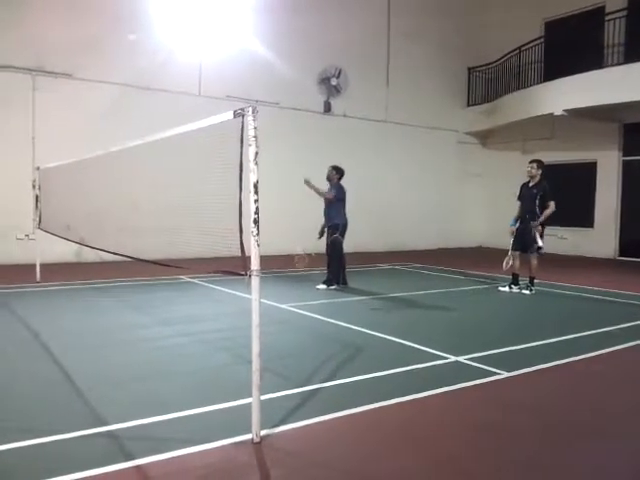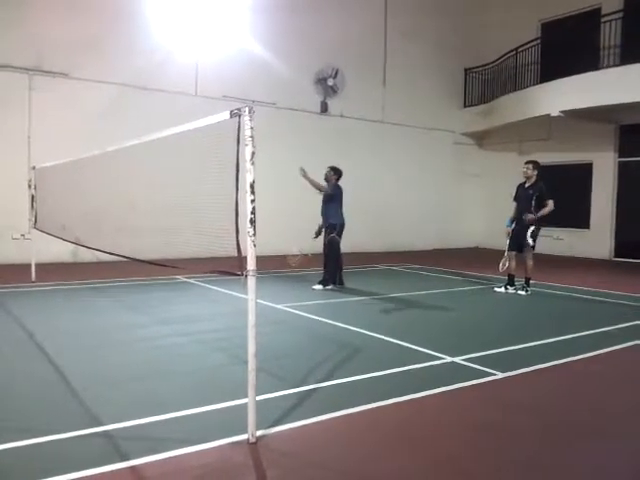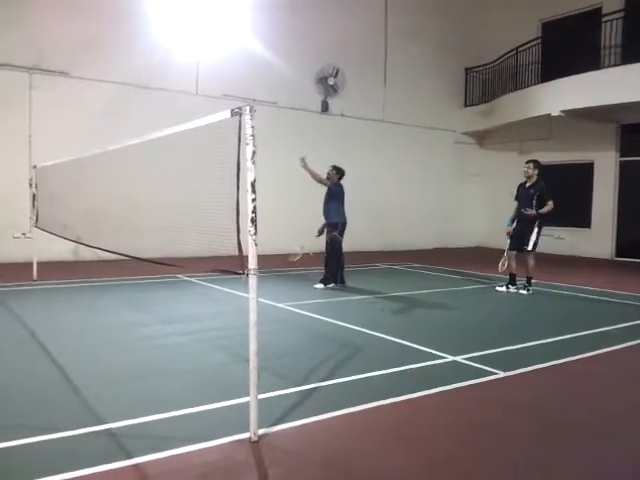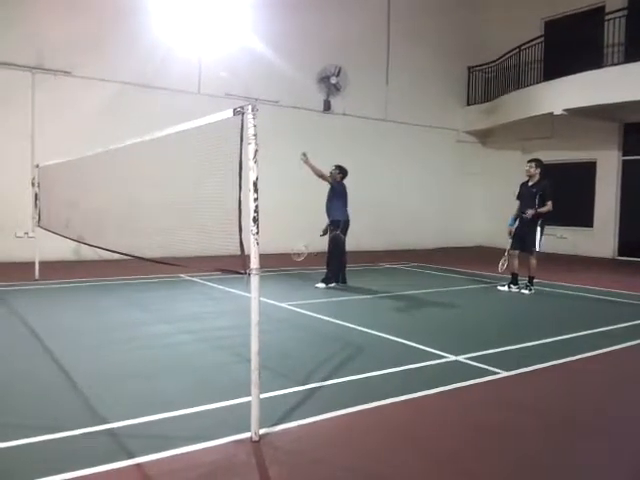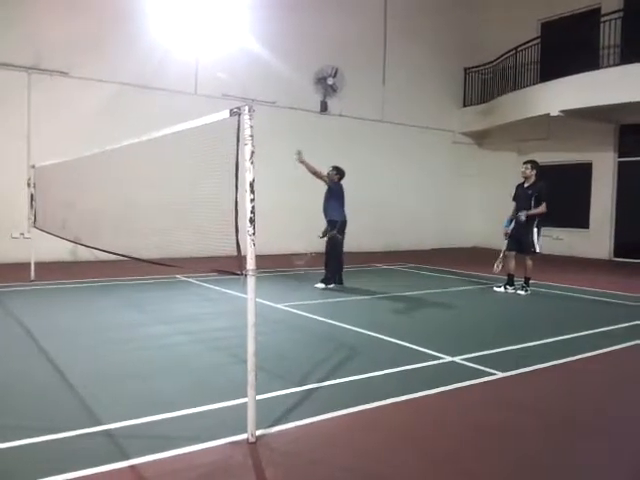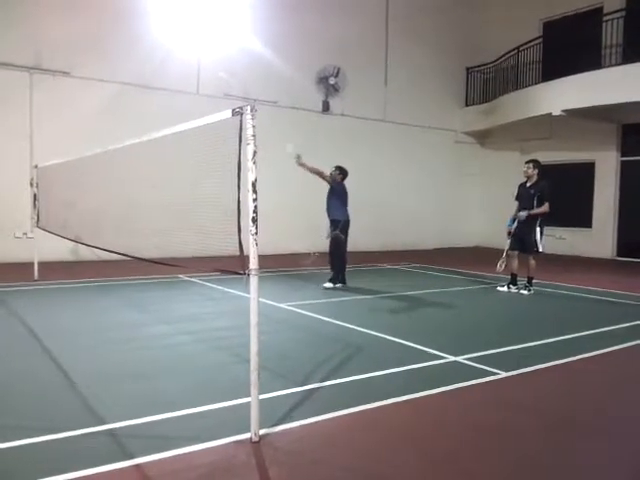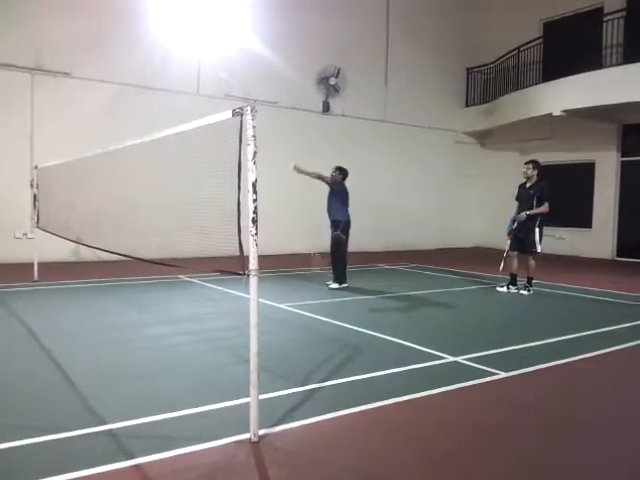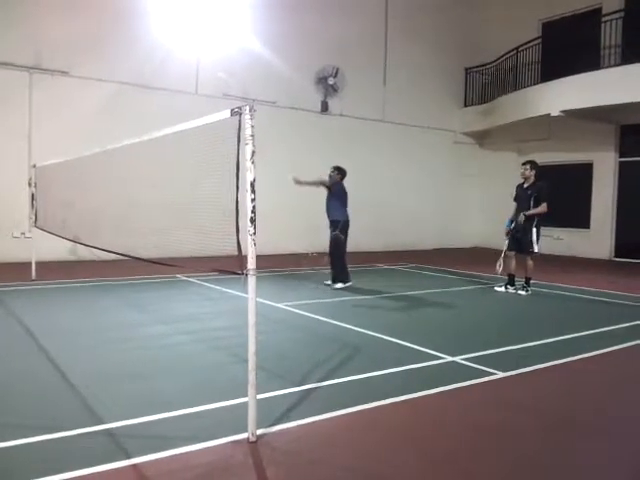
dt=0.1s
person 1, frame 1
left shoulder: (544, 186)
right shoulder: (524, 186)
left elbow: (552, 207)
left wrist: (539, 222)
right wrist: (513, 223)
left hip: (535, 226)
right hip: (522, 226)
left knee: (532, 255)
right knee: (515, 253)
left ankle: (531, 285)
right ankle: (514, 284)
person 1, frame 2
left shoulder: (540, 187)
right shoulder: (520, 187)
left elbow: (550, 206)
left wrist: (535, 216)
right wrist: (509, 224)
left hip: (531, 226)
right hip: (518, 226)
left knee: (528, 255)
right knee: (511, 254)
left ankle: (527, 286)
right ankle: (510, 284)
person 1, frame 3
left shoulder: (541, 186)
right shoulder: (521, 186)
left elbow: (550, 206)
left wrist: (537, 213)
right wrist: (510, 223)
left hip: (532, 226)
right hip: (519, 225)
left knee: (529, 255)
right knee: (511, 253)
left ankle: (528, 285)
right ankle: (512, 284)
person 1, frame 4
left shoulder: (544, 186)
right shoulder: (523, 185)
left elbow: (549, 206)
left wrist: (535, 212)
right wrist: (512, 223)
left hip: (534, 225)
right hip: (521, 225)
left knee: (531, 254)
right knee: (513, 252)
left ankle: (530, 285)
right ankle: (514, 283)
person 1, frame 5
left shoulder: (540, 187)
right shoulder: (519, 187)
left elbow: (543, 208)
left wrist: (527, 213)
right wrist: (508, 224)
left hip: (530, 227)
right hip: (517, 226)
left knee: (528, 256)
right knee: (509, 253)
left ankle: (526, 286)
right ankle: (510, 284)
person 1, frame 6
left shoulder: (542, 186)
right shoulder: (521, 186)
left elbow: (546, 208)
left wrist: (528, 213)
right wrist: (511, 223)
left hip: (533, 226)
right hip: (519, 226)
left knee: (531, 255)
right knee: (512, 253)
left ankle: (529, 285)
right ankle: (513, 284)
person 1, frame 7
left shoulder: (542, 187)
right shoulder: (521, 187)
left elbow: (545, 208)
left wrist: (527, 213)
right wrist: (511, 224)
left hip: (533, 227)
right hip: (519, 226)
left knee: (530, 256)
right knee: (512, 253)
left ankle: (529, 285)
right ankle: (512, 284)
person 1, frame 8
left shoulder: (539, 187)
right shoulder: (519, 187)
left elbow: (544, 208)
left wrist: (526, 214)
right wrist: (509, 224)
left hip: (530, 227)
right hip: (517, 226)
left knee: (528, 256)
right knee: (510, 253)
left ankle: (527, 285)
right ankle: (510, 284)
person 2, frame 1
left shoulder: (338, 188)
right shoulder: (330, 189)
left elbow: (328, 196)
left wrist: (312, 186)
right wrist: (323, 227)
left hip: (338, 225)
right hip: (332, 225)
left knee: (333, 254)
right knee: (337, 254)
left ankle: (330, 282)
right ankle: (340, 281)
person 2, frame 2
left shoulder: (335, 188)
right shoulder: (328, 189)
left elbow: (321, 188)
left wrist: (306, 177)
right wrist: (320, 226)
left hip: (336, 225)
right hip: (330, 225)
left knee: (330, 254)
right knee: (334, 254)
left ankle: (326, 282)
right ankle: (337, 281)
person 2, frame 3
left shoulder: (336, 186)
right shoulder: (332, 189)
left elbow: (320, 180)
left wrist: (306, 167)
right wrist: (324, 225)
left hip: (337, 224)
right hip: (333, 224)
left knee: (331, 253)
right knee: (336, 253)
left ankle: (327, 281)
right ankle: (338, 280)
person 2, frame 4
left shoulder: (339, 185)
right shoulder: (335, 188)
left elbow: (322, 175)
left wrist: (308, 162)
right wrist: (328, 226)
left hip: (340, 223)
right hip: (337, 223)
left knee: (333, 252)
right knee: (339, 252)
left ankle: (329, 280)
right ankle: (340, 279)
person 2, frame 5
left shoulder: (336, 186)
right shoulder: (333, 189)
left elbow: (318, 174)
left wrist: (303, 161)
right wrist: (327, 228)
left hip: (337, 223)
right hip: (334, 223)
left knee: (331, 252)
right knee: (336, 253)
left ankle: (328, 281)
right ankle: (337, 280)
person 2, frame 6
left shoulder: (338, 186)
right shoulder: (336, 189)
left elbow: (320, 174)
left wrist: (303, 164)
right wrist: (332, 227)
left hip: (340, 223)
right hip: (338, 223)
left knee: (335, 252)
right knee: (339, 252)
left ankle: (335, 280)
right ankle: (340, 279)
person 2, frame 7
left shoulder: (338, 184)
right shoulder: (336, 188)
left elbow: (321, 176)
left wrist: (302, 171)
left hip: (340, 223)
right hip: (339, 223)
left knee: (337, 252)
right knee: (337, 252)
left ankle: (340, 280)
right ankle: (338, 279)
person 2, frame 8
left shoulder: (337, 185)
right shoulder: (335, 188)
left elbow: (321, 182)
left wrist: (302, 182)
left hip: (340, 223)
right hip: (337, 223)
left knee: (336, 251)
right knee: (336, 252)
left ankle: (344, 279)
right ankle: (336, 279)
